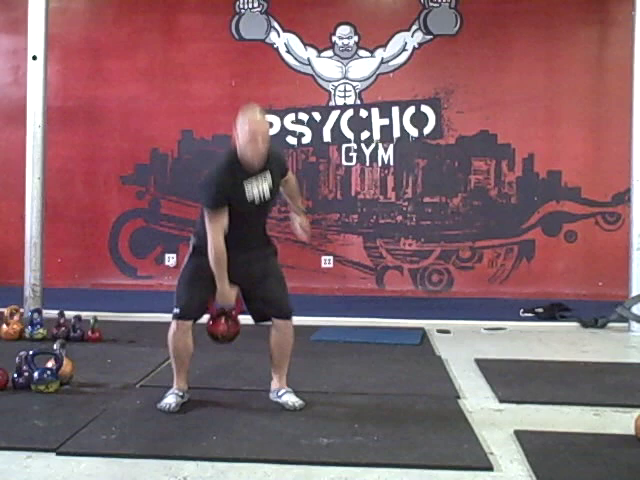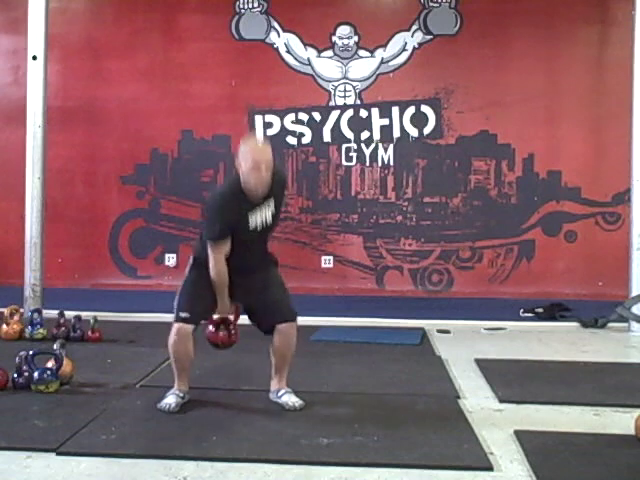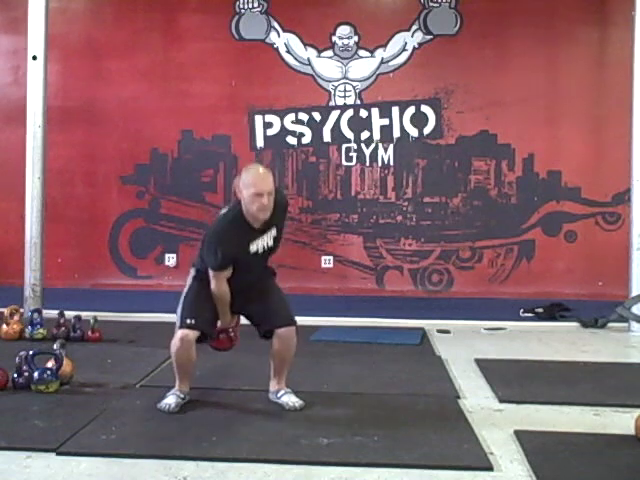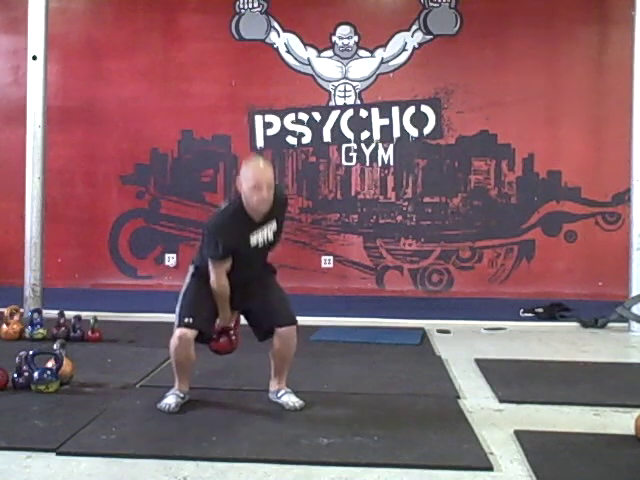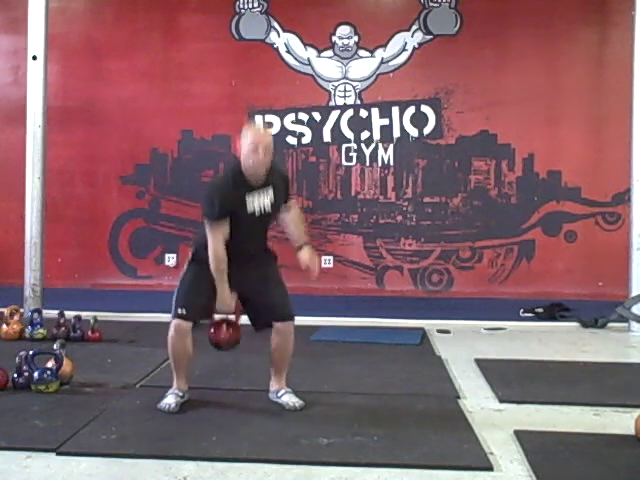
dt=0.1s
person 1, frame 1
left shoulder: (275, 159)
right shoulder: (219, 177)
left elbow: (287, 181)
right elbow: (215, 238)
left wrist: (297, 212)
right wrist: (222, 286)
left hip: (257, 251)
right hip: (210, 253)
left knee: (282, 317)
right knee: (181, 320)
left ankle: (279, 385)
right ankle: (179, 386)
person 1, frame 2
left shoulder: (277, 180)
right shoulder: (222, 203)
right elbow: (217, 261)
right wrist: (224, 302)
left hip: (257, 266)
right hip: (211, 269)
left knee: (287, 322)
right knee: (182, 326)
left ankle: (279, 385)
right ankle: (180, 387)
person 1, frame 3
left shoulder: (279, 203)
right shoulder: (223, 231)
right elbow: (218, 283)
right wrist: (225, 317)
left hip: (257, 281)
right hip: (210, 282)
left knee: (286, 329)
right knee: (185, 336)
left ankle: (278, 387)
right ankle: (181, 389)
person 1, frame 4
left shoulder: (279, 201)
right shoulder: (223, 224)
right elbow: (218, 277)
right wrist: (225, 313)
left hip: (257, 277)
right hip: (209, 278)
left knee: (287, 328)
right knee: (183, 334)
left ankle: (278, 386)
right ankle: (181, 388)
person 1, frame 5
left shoulder: (278, 178)
right shoulder: (221, 187)
left elbow: (287, 210)
right elbow: (216, 246)
left wrist: (303, 247)
right wrist: (223, 292)
left hip: (257, 263)
right hip: (209, 262)
left knee: (283, 322)
right knee: (181, 322)
left ankle: (279, 385)
right ankle: (179, 388)
